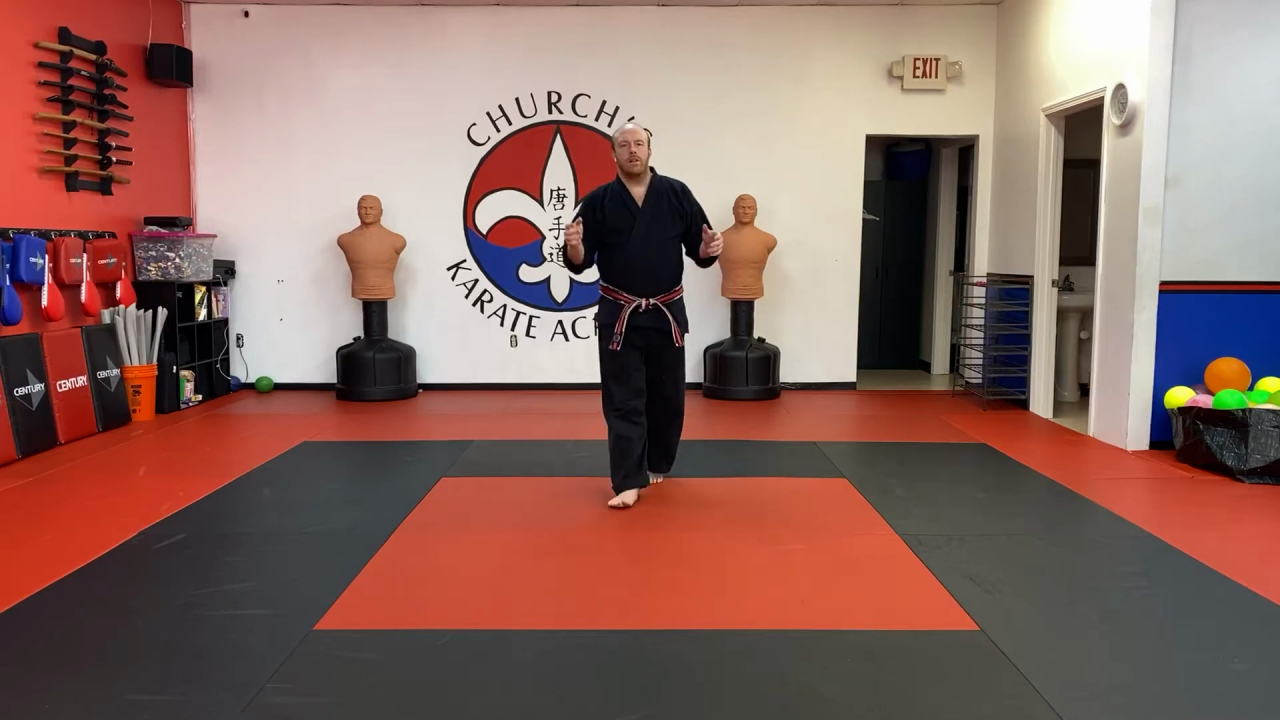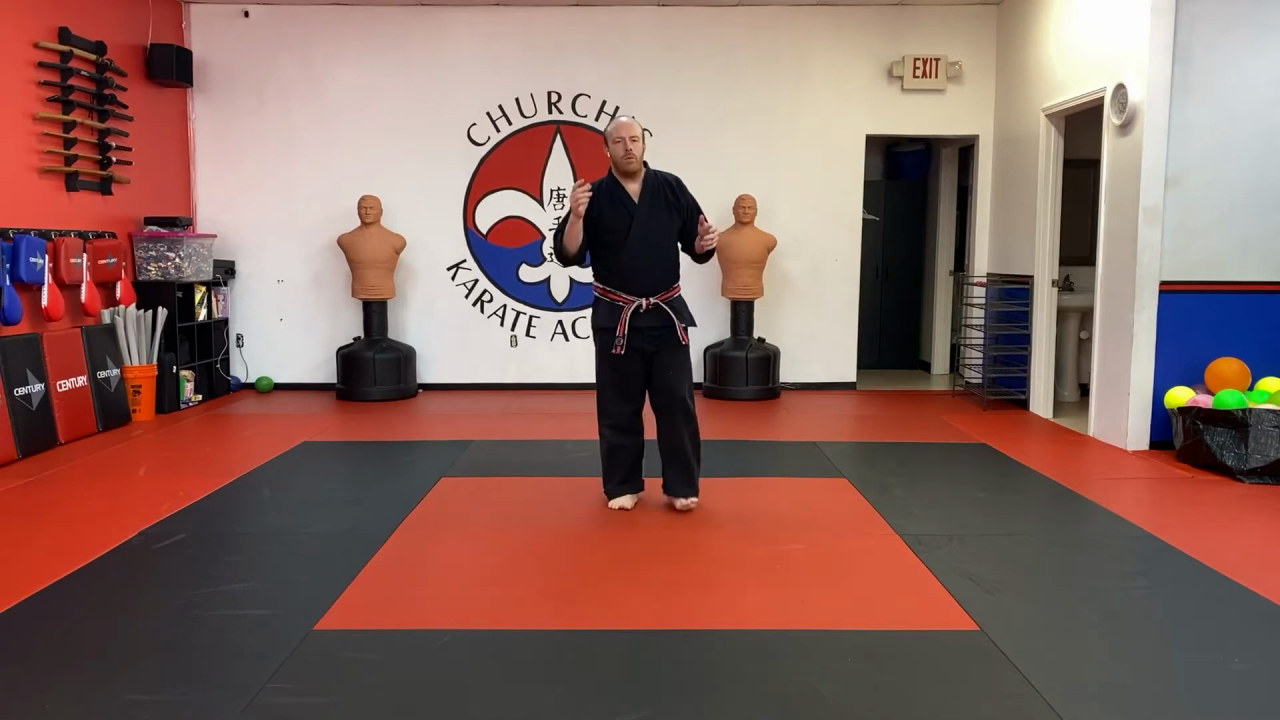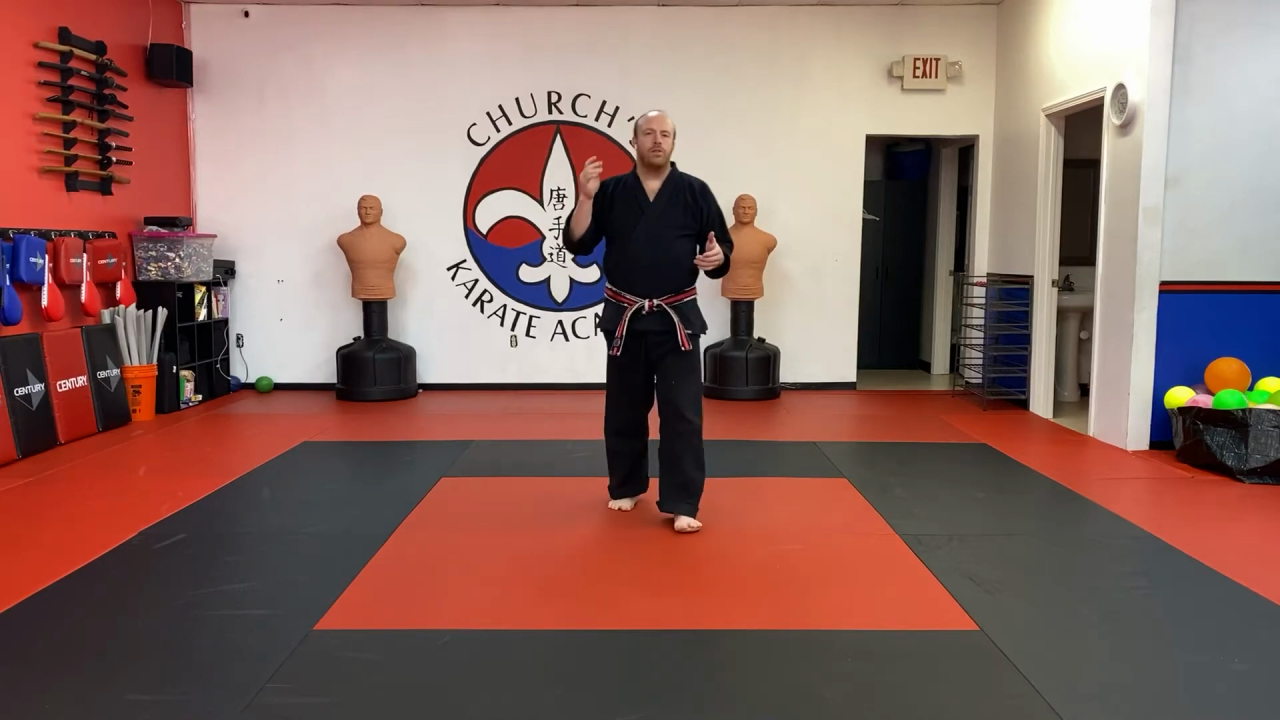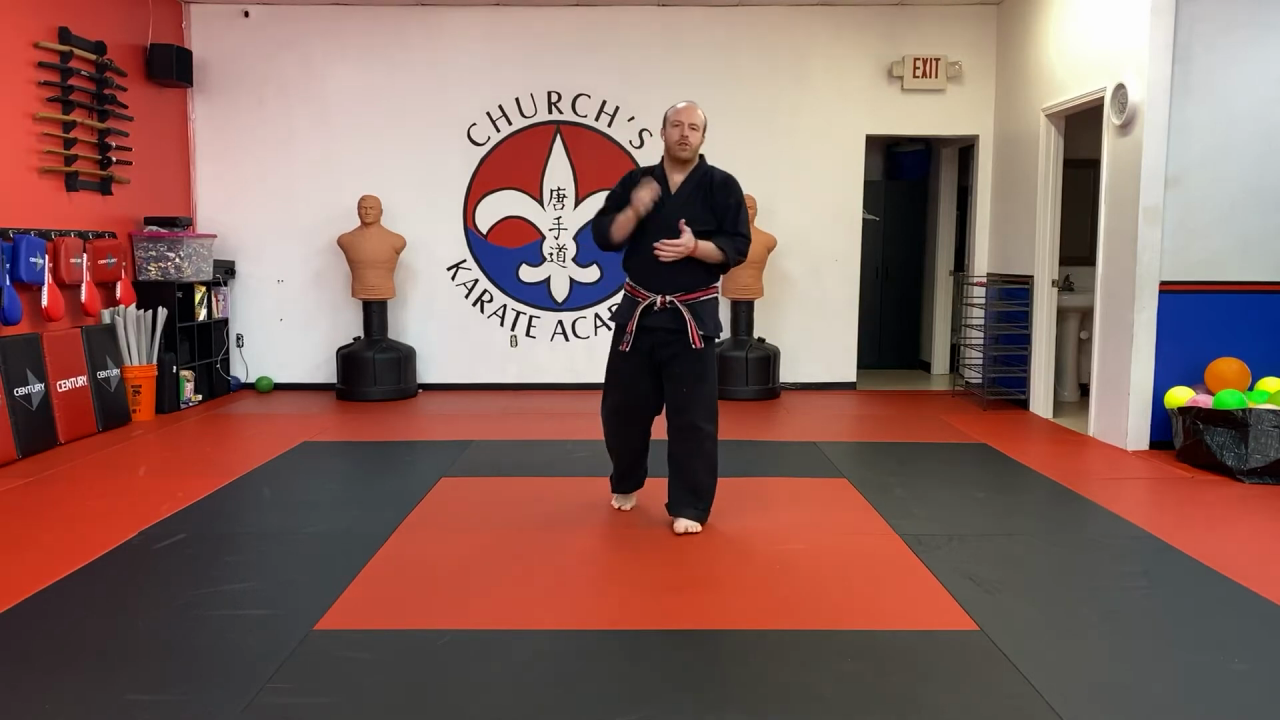
dt=0.4s
person 1, frame 1
left shoulder: (676, 194)
right shoulder: (599, 201)
left elbow: (697, 249)
right elbow: (580, 262)
left wrist: (709, 248)
right wrist: (573, 246)
left hip: (666, 312)
right hip: (618, 314)
left knee: (667, 397)
right knee: (624, 400)
left ankle: (657, 464)
right ankle: (628, 481)
person 1, frame 2
left shoulder: (671, 188)
right shoulder: (593, 196)
left elbow: (694, 245)
right elbow: (569, 255)
left wrist: (706, 242)
right wrist: (576, 216)
left hip: (667, 313)
right hip: (616, 315)
left knee: (676, 401)
right knee: (619, 406)
left ankle: (682, 487)
right ankle: (623, 485)
person 1, frame 3
left shoulder: (695, 192)
right shoulder: (611, 191)
left elbow: (721, 249)
right elbow: (578, 243)
left wrist: (716, 257)
right wrist: (586, 198)
left hip: (677, 317)
right hip: (625, 317)
left knee: (682, 412)
right knee: (624, 409)
left ankle: (682, 503)
right ankle: (626, 486)
person 1, frame 4
left shoulder: (722, 186)
right shoulder: (635, 182)
left elbow: (737, 246)
right elbow: (603, 235)
left wrist: (693, 247)
right wrist: (633, 212)
left hip: (692, 314)
right hip: (639, 311)
left knee: (693, 415)
right knee: (625, 404)
left ankle: (689, 507)
right ankle: (627, 482)
